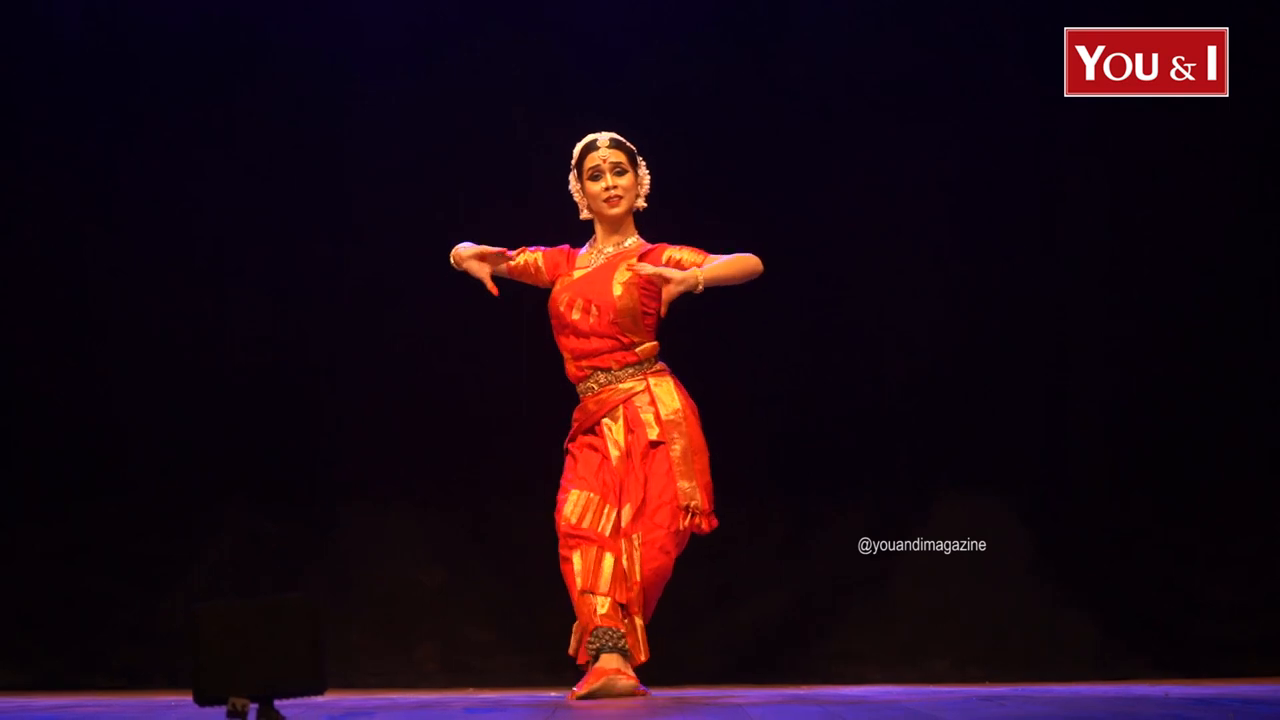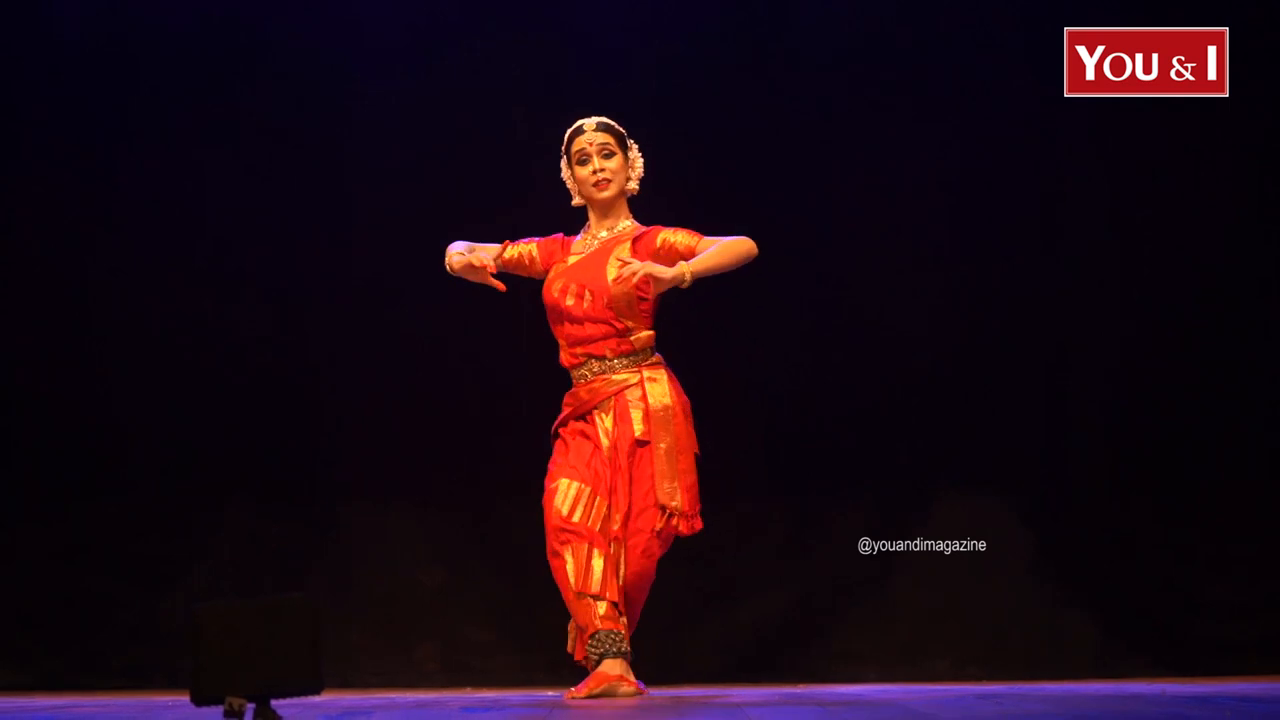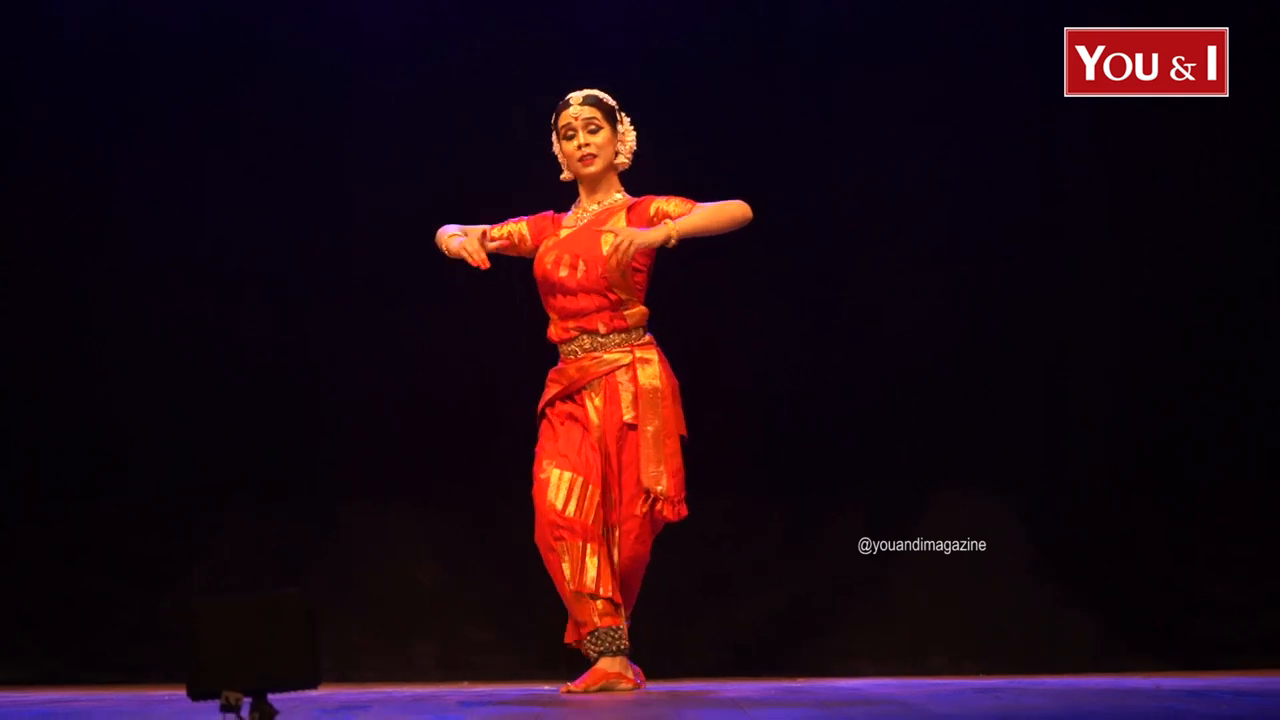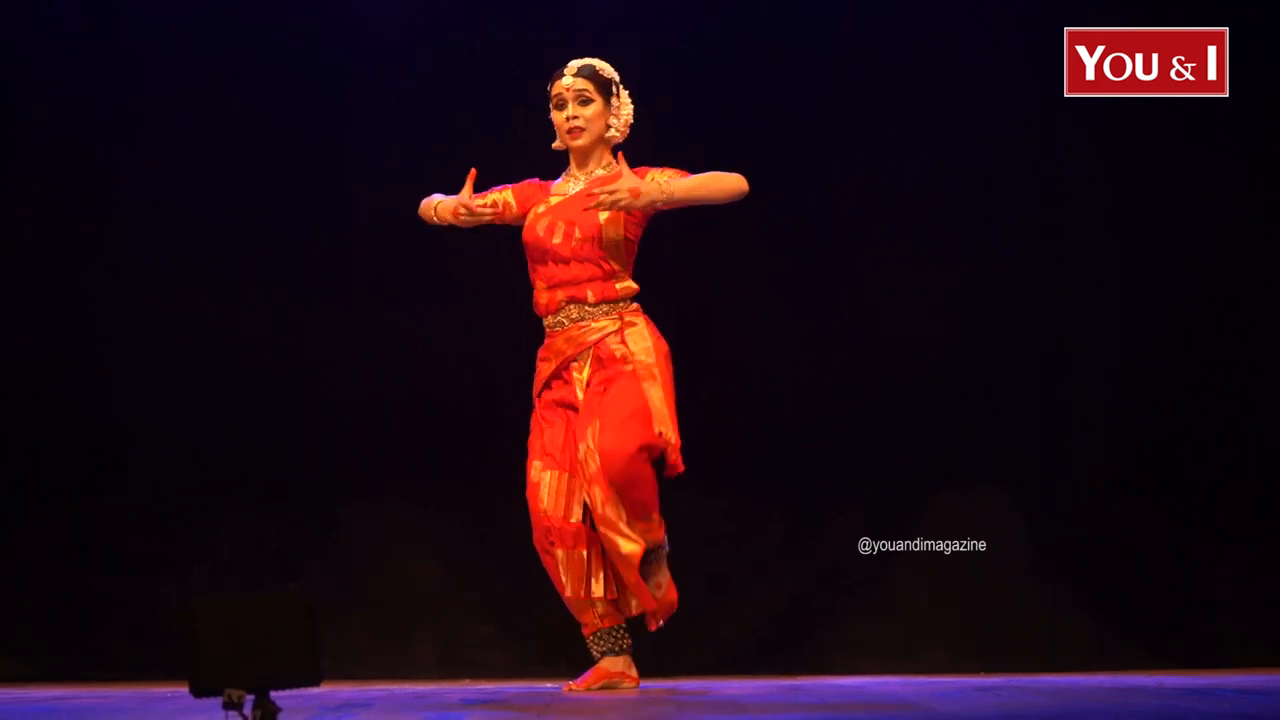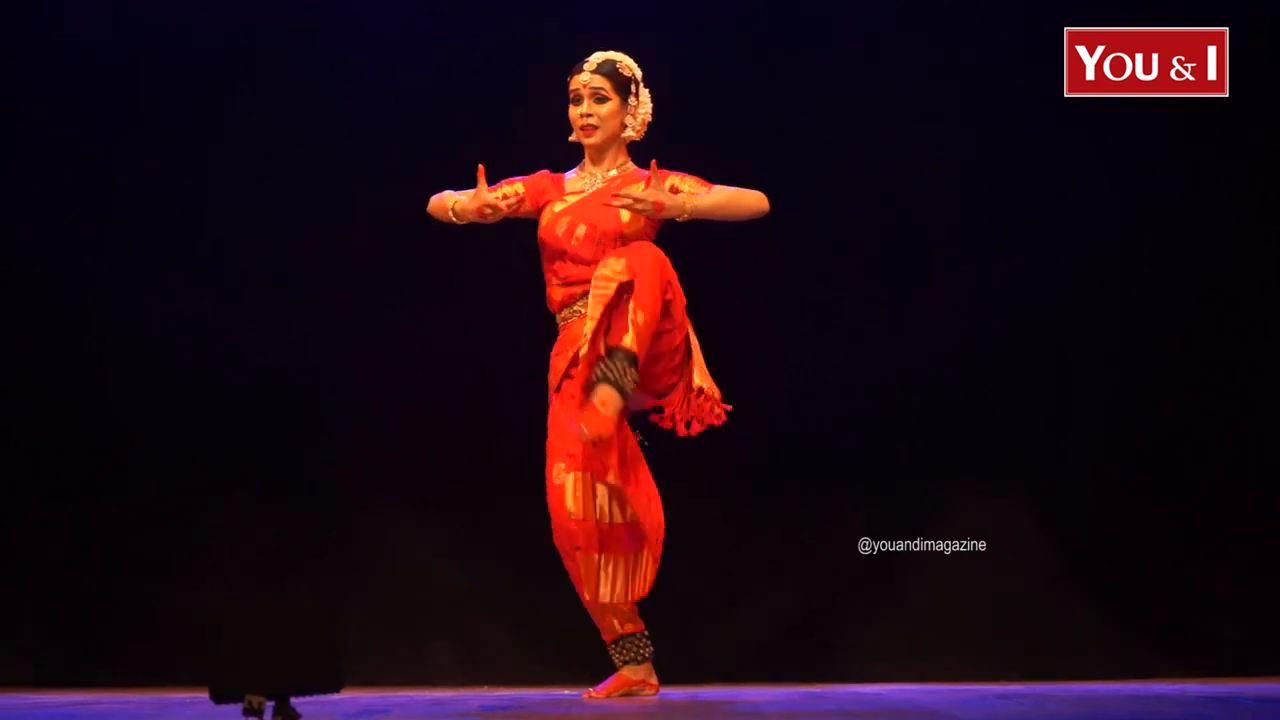
dt=0.3s
person 1, frame 1
left shoulder: (654, 260)
right shoulder: (561, 263)
left elbow: (751, 265)
right elbow: (463, 253)
left wrist: (690, 280)
right wrist: (469, 257)
left hip: (652, 413)
right hip: (595, 422)
left knee: (647, 549)
right knee: (586, 530)
left ankle: (603, 652)
right ankle: (608, 659)
person 1, frame 2
left shoulder: (651, 241)
right shoulder: (556, 251)
left elbow: (744, 247)
right elbow: (460, 251)
left wrist: (676, 274)
right wrist: (463, 261)
left hip: (643, 403)
right hip: (584, 411)
left knee: (635, 543)
right knee: (570, 520)
left ankle: (606, 651)
right ankle: (609, 663)
person 1, frame 3
left shoulder: (643, 212)
right shoulder: (545, 228)
left elbow: (738, 211)
right elbow: (449, 233)
left wrist: (660, 235)
right wrist: (460, 242)
left hip: (632, 382)
right hip: (570, 390)
left knee: (627, 529)
right knee: (562, 515)
left ankle: (607, 643)
right ankle: (609, 657)
person 1, frame 4
left shoulder: (635, 183)
right shoulder: (534, 195)
left elbow: (735, 185)
right elbow: (429, 207)
left wrist: (652, 197)
right wrist: (452, 210)
left hip: (620, 347)
right hip: (560, 360)
left knee: (618, 458)
right knee: (556, 509)
left ankle: (651, 551)
right ankle: (614, 655)
person 1, frame 5
left shoulder: (652, 185)
right shoulder: (546, 187)
left elbow: (756, 203)
right elbow: (437, 203)
left wrist: (675, 207)
right wrist: (469, 208)
left hip: (643, 352)
right hip: (576, 355)
left knee: (639, 265)
right knee: (579, 511)
left ankle: (616, 382)
right ankle: (634, 663)
